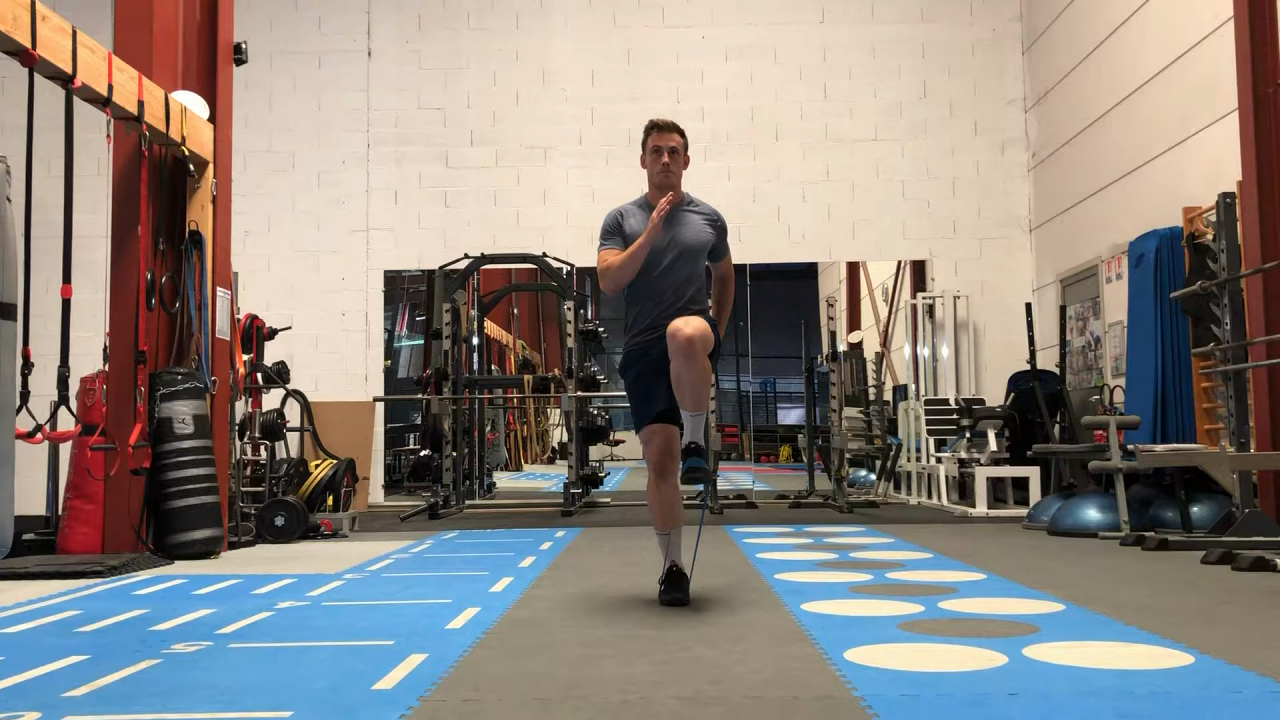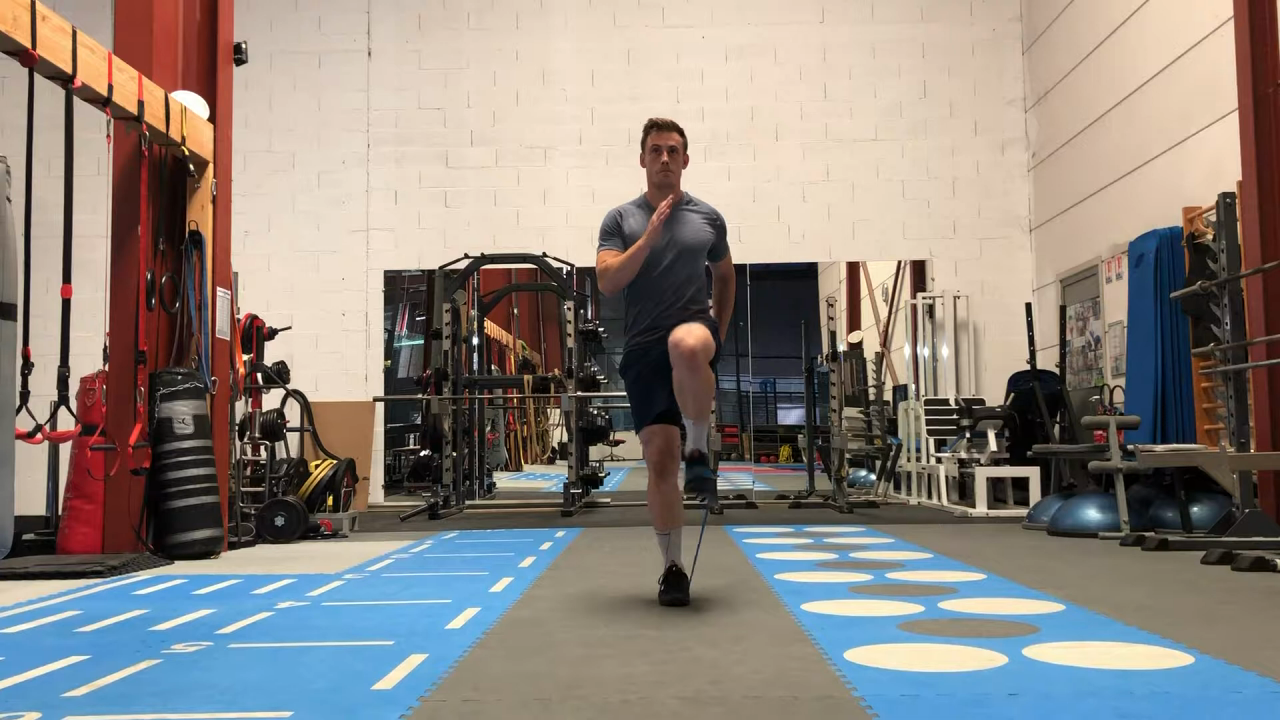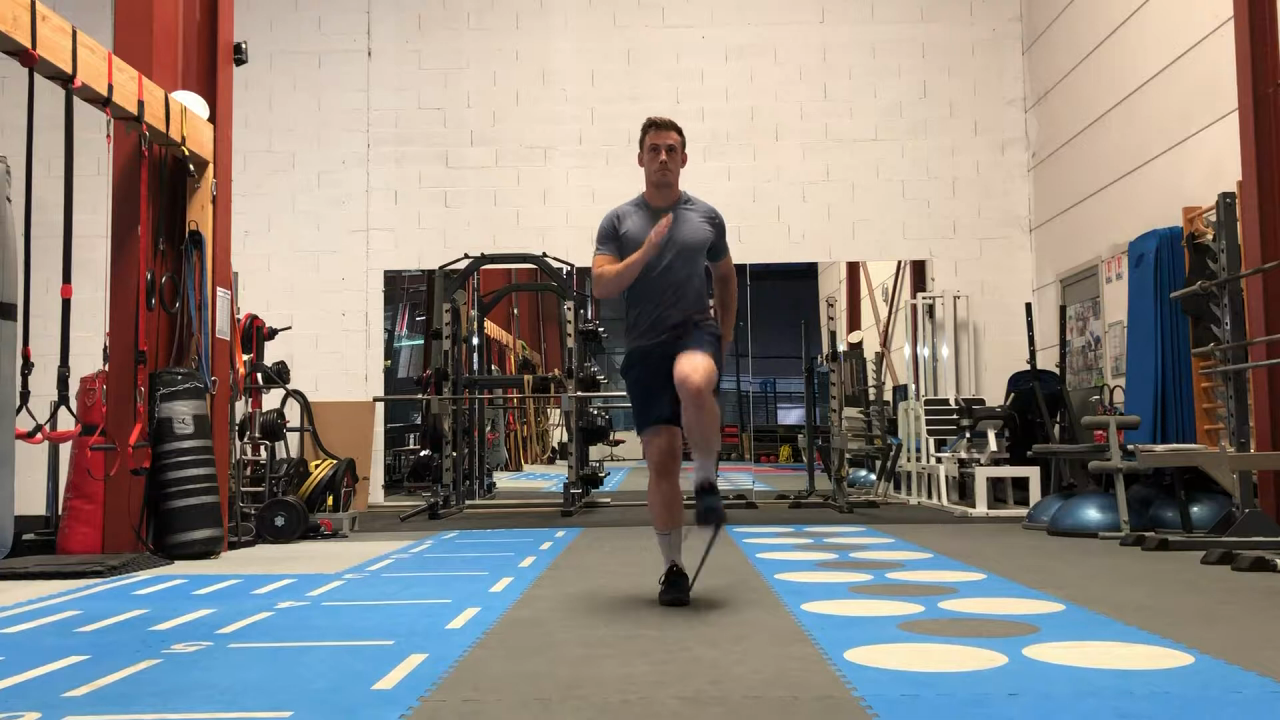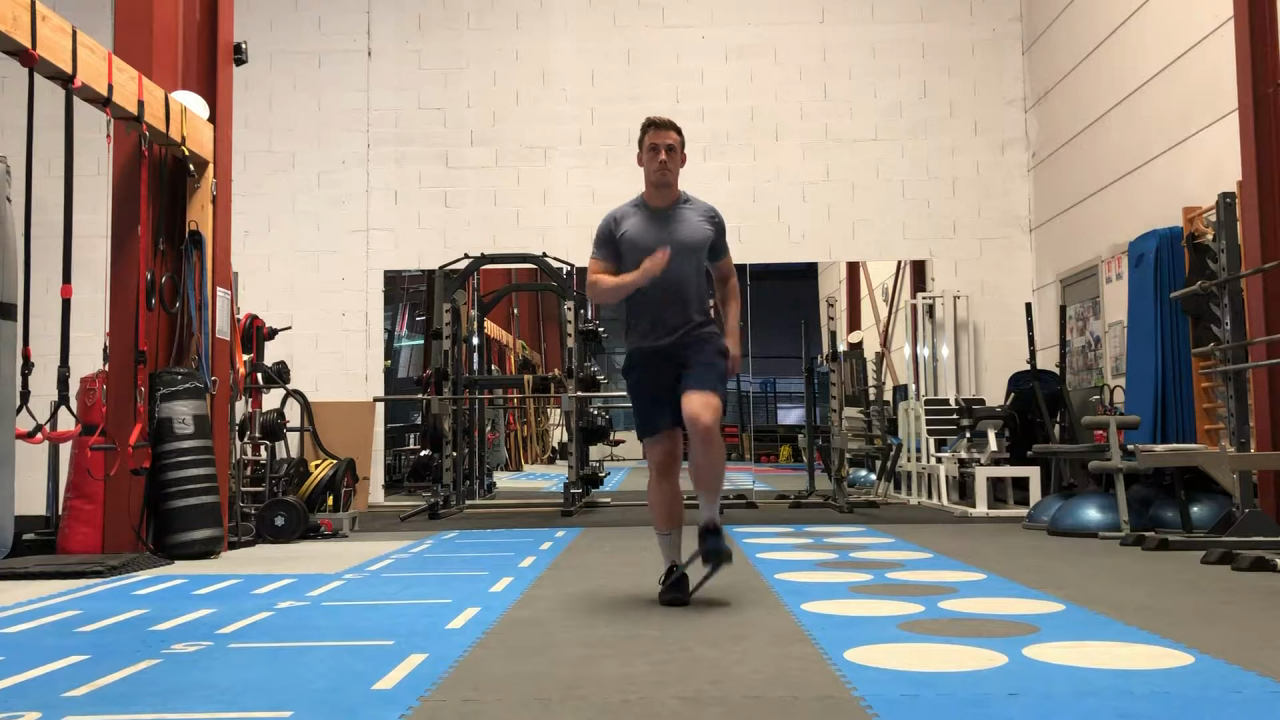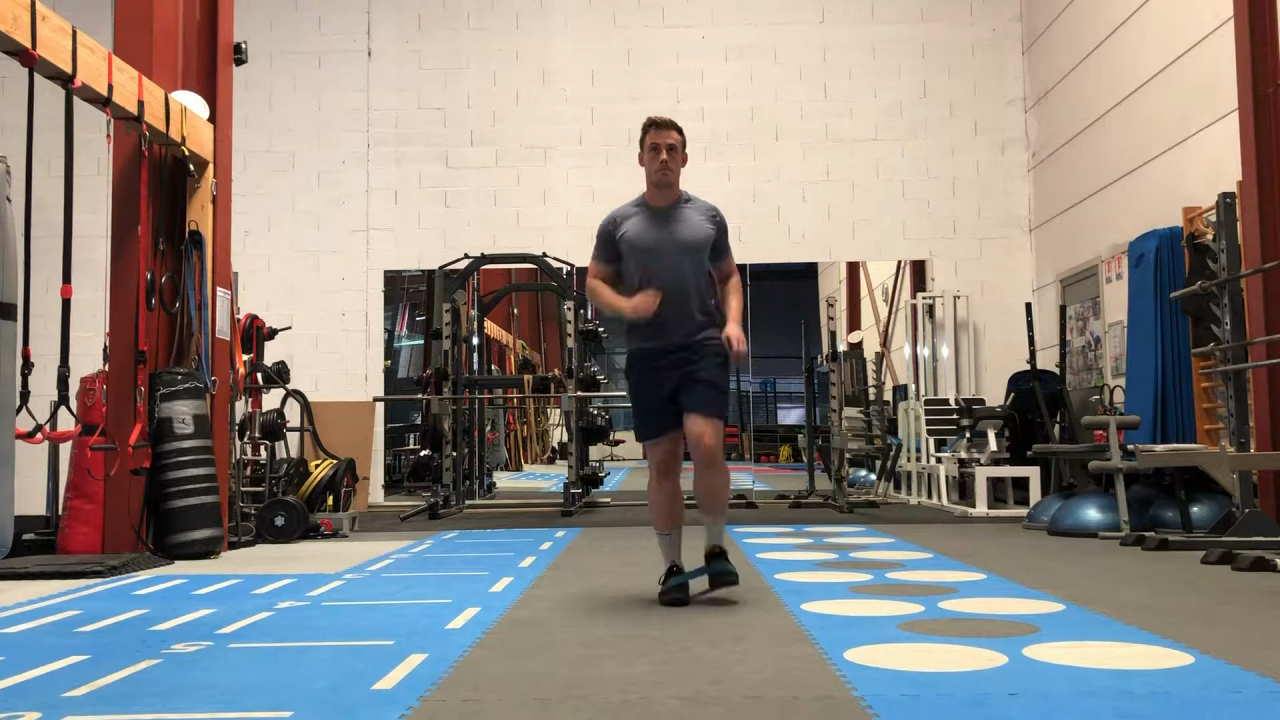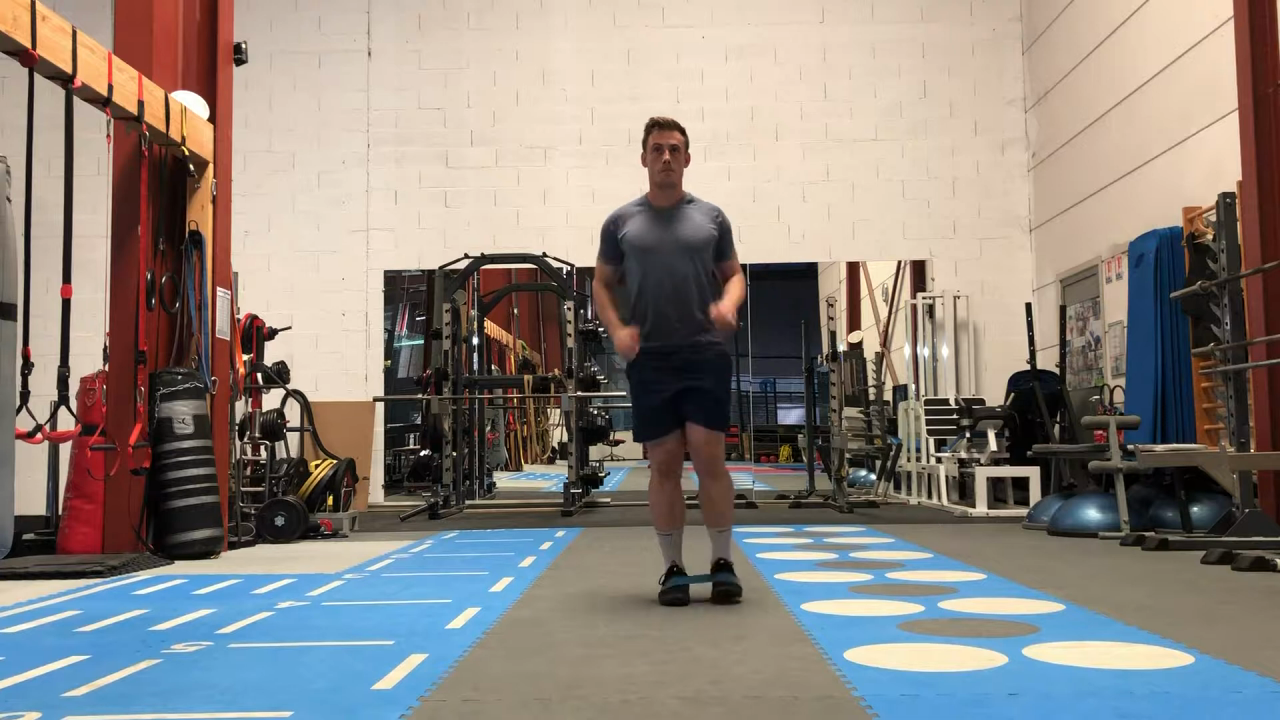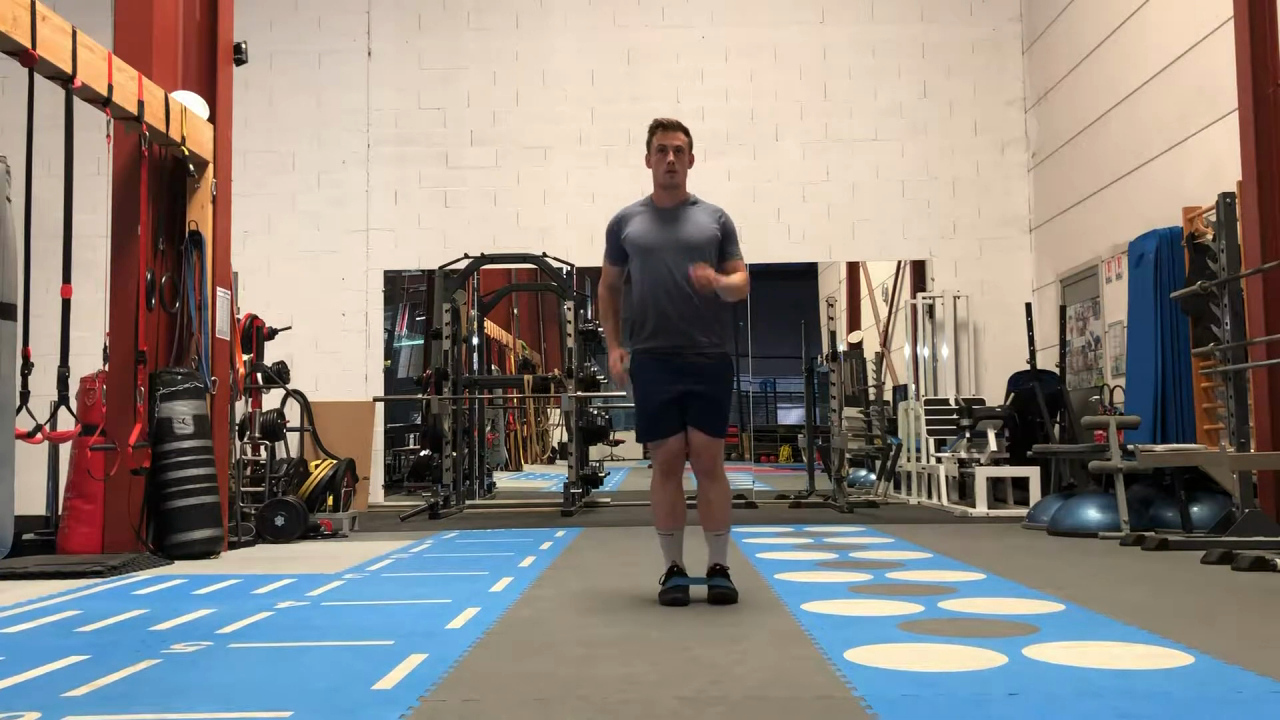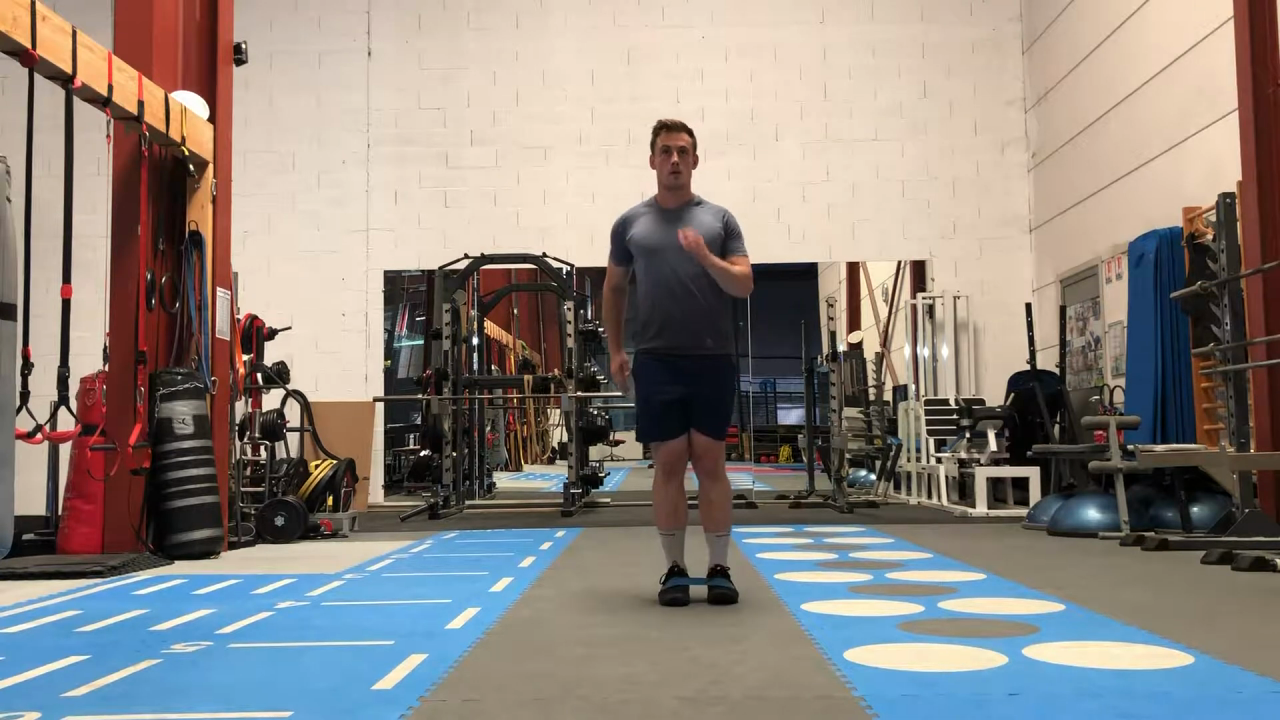
dt=0.1s
person 1, frame 1
left shoulder: (709, 217)
right shoulder: (622, 218)
left elbow: (724, 277)
right elbow: (609, 280)
left wrist: (716, 330)
right wrist: (651, 233)
left hip: (692, 329)
right hip: (643, 348)
left knee: (684, 336)
right knee: (660, 457)
left ankle: (695, 444)
right ankle: (673, 567)
person 1, frame 2
left shoulder: (709, 217)
right shoulder: (621, 217)
left elbow: (724, 277)
right elbow: (608, 281)
left wrist: (717, 335)
right wrist: (650, 235)
left hip: (691, 333)
right hip: (644, 349)
left knee: (685, 344)
right knee: (659, 457)
left ankle: (698, 451)
right ankle: (673, 567)
person 1, frame 3
left shoulder: (707, 216)
right shoulder: (619, 220)
left elbow: (726, 278)
right elbow: (602, 284)
left wrist: (723, 330)
right wrist: (648, 250)
left hip: (695, 334)
right hip: (645, 351)
left knee: (694, 379)
right knee: (662, 458)
left ankle: (706, 481)
right ankle: (673, 567)
person 1, frame 4
left shoulder: (707, 216)
right shoulder: (617, 222)
left elbow: (726, 278)
right elbow: (595, 287)
left wrist: (731, 334)
right wrist: (637, 277)
left hip: (698, 341)
right hip: (646, 354)
left knee: (702, 421)
right knee: (663, 460)
left ankle: (710, 522)
right ankle: (673, 567)
person 1, frame 5
left shoulder: (708, 216)
right shoulder: (618, 222)
left elbow: (728, 276)
right elbow: (595, 282)
left wrist: (733, 323)
right wrist: (624, 305)
left hip: (703, 349)
right hip: (649, 358)
left knee: (706, 449)
right knee: (664, 462)
left ankle: (716, 551)
right ankle: (672, 568)
person 1, frame 6
left shoulder: (711, 217)
right shoulder: (621, 222)
left elbow: (733, 275)
right elbow: (602, 283)
left wrist: (727, 305)
right wrist: (617, 329)
left hip: (706, 353)
right hip: (651, 359)
left knee: (708, 459)
right knee: (665, 463)
left ankle: (722, 562)
right ankle: (673, 568)
person 1, frame 7
left shoulder: (715, 218)
right shoulder: (625, 222)
left elbow: (742, 283)
right elbow: (609, 287)
left wrist: (718, 282)
right wrist: (614, 347)
left hip: (709, 358)
right hip: (652, 361)
left knee: (708, 462)
right knee: (666, 463)
left ankle: (718, 567)
right ankle: (673, 569)
person 1, frame 8
left shoulder: (720, 218)
right shoulder: (630, 223)
left elbow: (744, 283)
right elbow: (613, 288)
left wrist: (708, 257)
right wrist: (615, 351)
left hip: (713, 358)
right hip: (656, 361)
left knee: (710, 463)
right knee: (668, 464)
left ankle: (719, 568)
right ankle: (674, 569)
